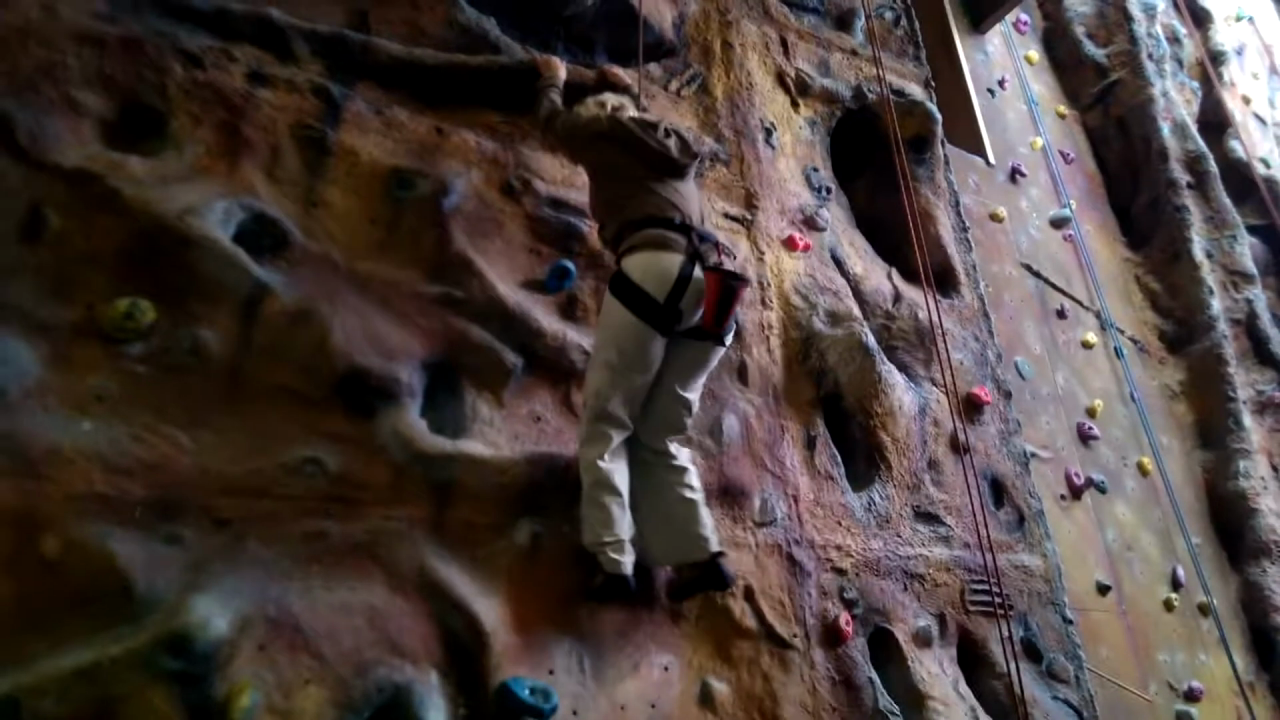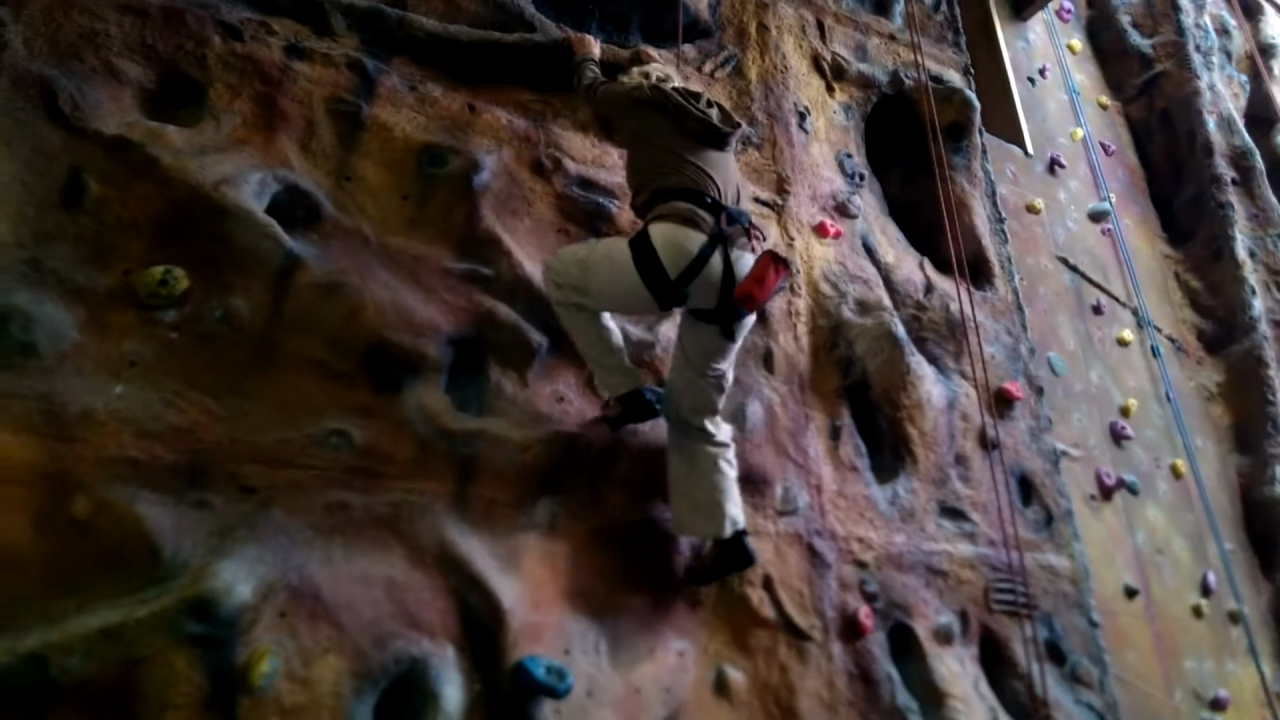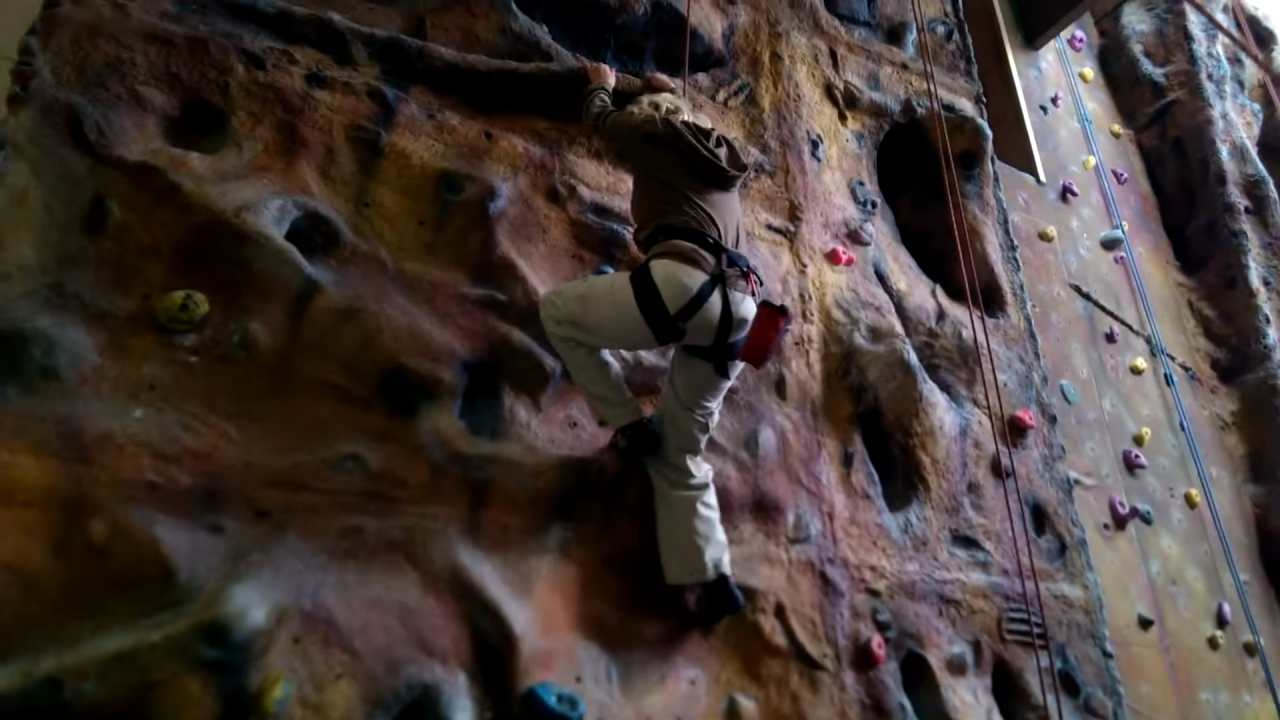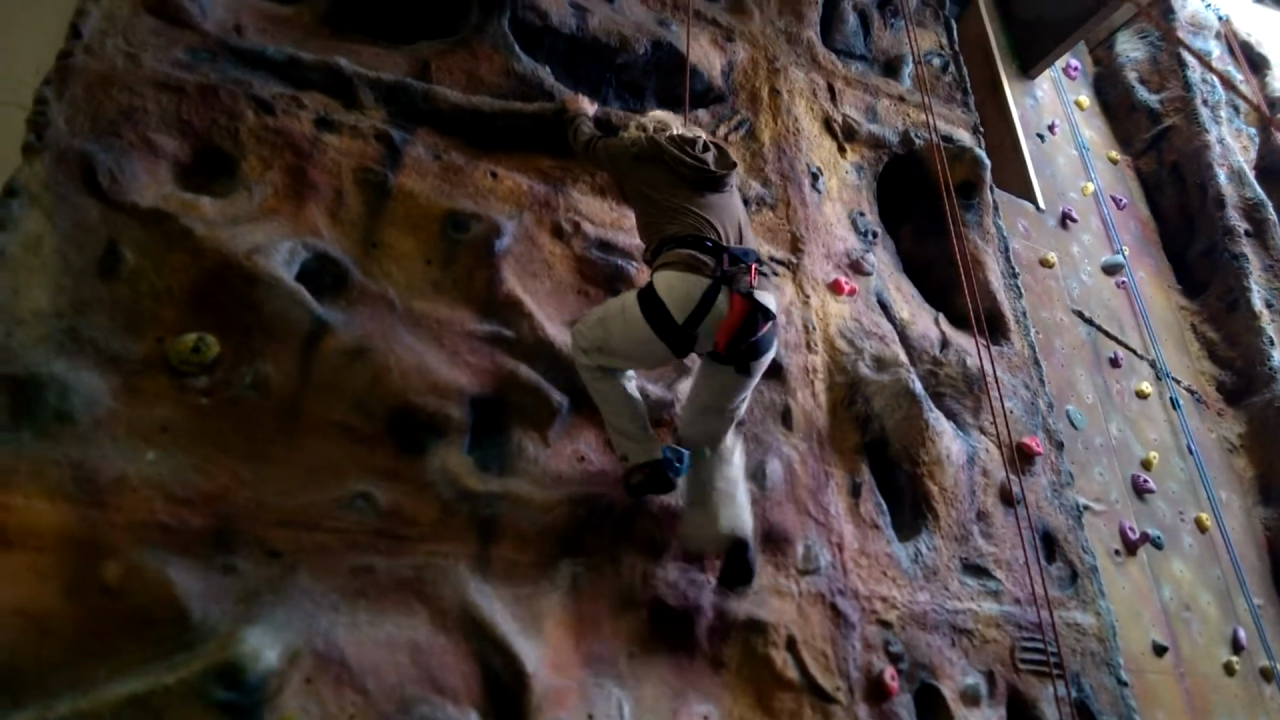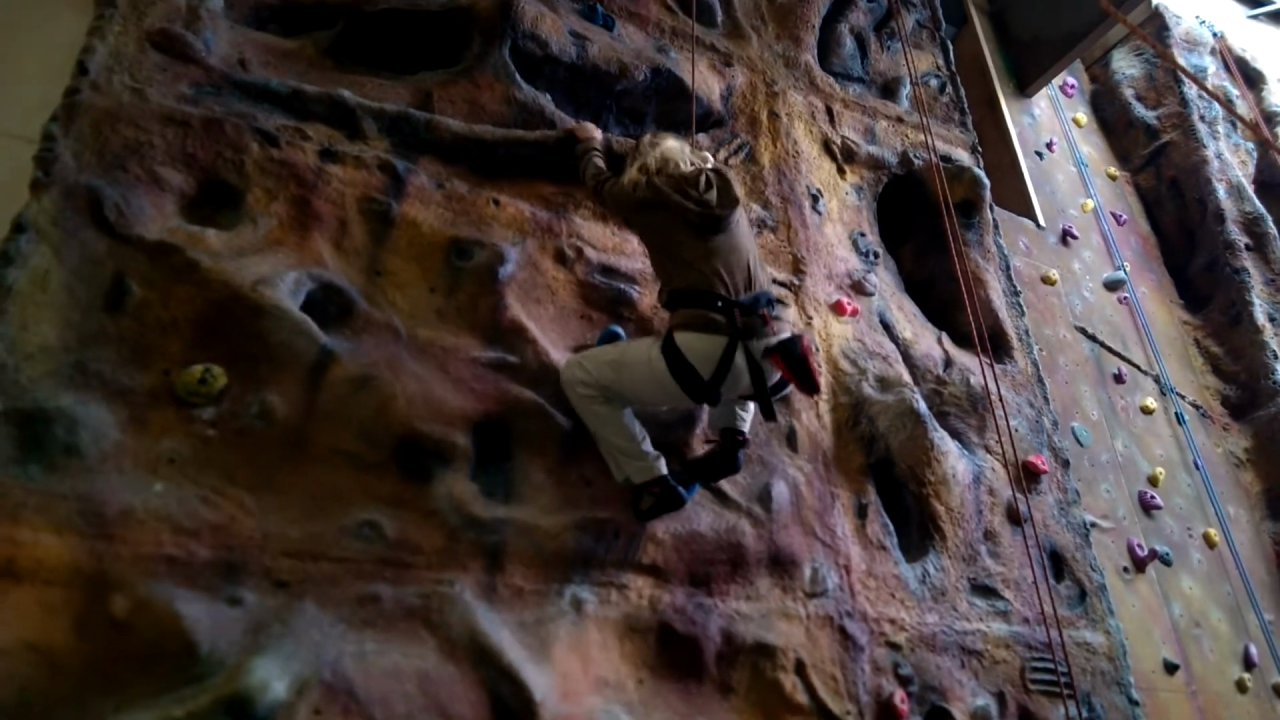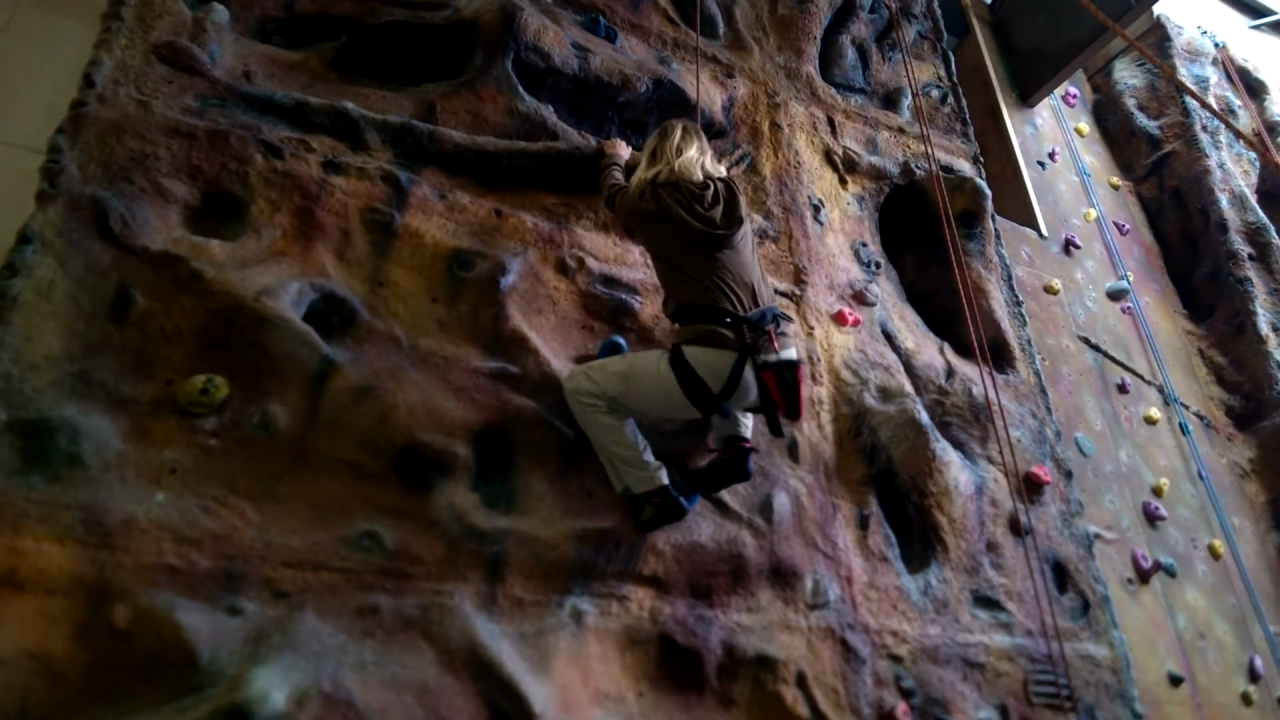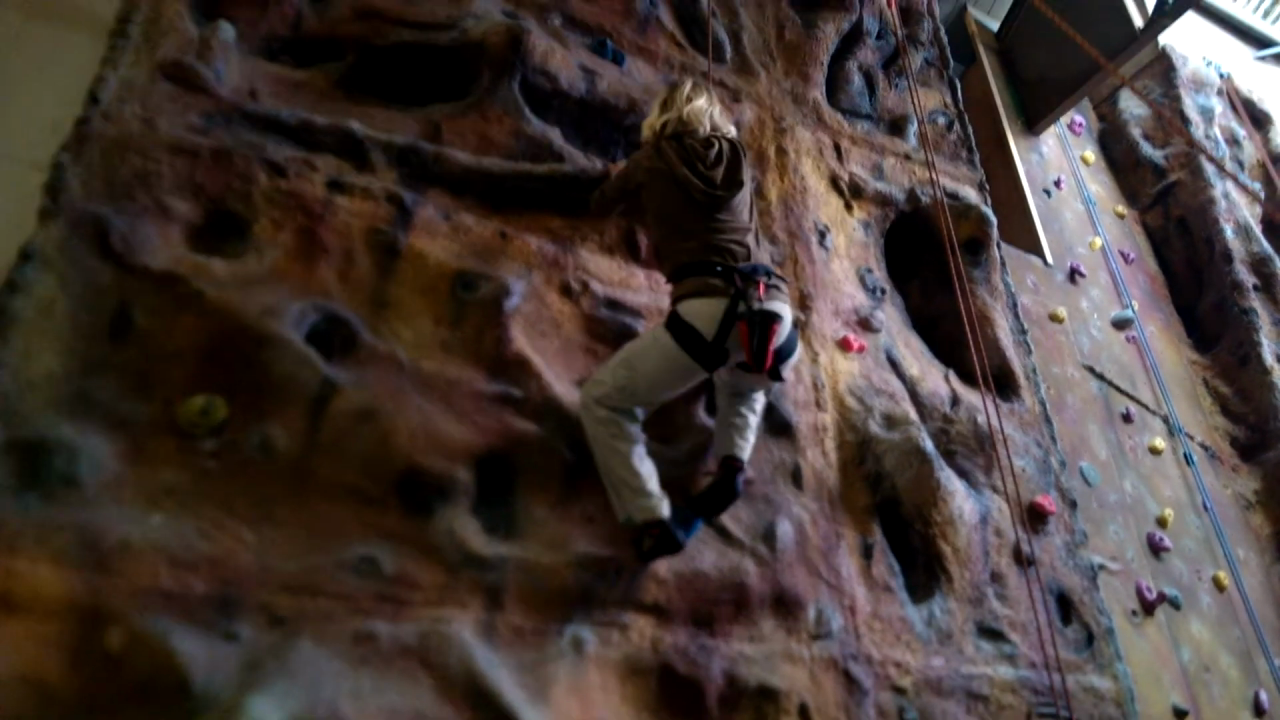
dt=0.5s
person 1, frame 1
left shoulder: (603, 133)
right shoulder: (674, 145)
left elbow: (552, 119)
left wrist: (552, 79)
right wrist: (627, 90)
left hip: (656, 271)
right hip: (713, 281)
left knee: (605, 425)
right knee: (661, 436)
left ankle: (613, 565)
right ankle: (702, 557)
person 1, frame 2
left shoulder: (643, 101)
right shoulder: (716, 123)
left elbow: (593, 89)
left wrist: (587, 54)
right wrist: (661, 65)
left hip: (679, 243)
right hip: (738, 269)
left knee: (561, 273)
right knee: (696, 413)
left ankle: (626, 392)
right ankle: (727, 536)
person 1, frame 3
left shoulder: (653, 133)
right shoulder: (723, 157)
left elbow: (599, 117)
left wrist: (601, 83)
right wrist: (674, 96)
left hip: (679, 284)
right hip: (734, 309)
left knee: (558, 310)
right knee: (679, 454)
left ankle: (629, 423)
right ankle: (712, 578)
person 1, frame 4
left shoulder: (641, 151)
right shoulder: (720, 165)
left elbow: (588, 143)
left wrist: (580, 115)
left hip: (690, 291)
right hip: (758, 308)
left knee: (588, 338)
right knee: (713, 433)
left ankle: (645, 461)
right ankle: (732, 539)
person 1, frame 5
left shoulder: (643, 195)
right shoulder: (723, 189)
left elbow: (598, 181)
left wrist: (590, 143)
left hip: (705, 353)
right hip: (771, 357)
left knee: (580, 375)
left ankle: (654, 481)
right ankle: (731, 438)
person 1, frame 6
left shoulder: (649, 204)
right shoulder: (731, 197)
left elbow: (612, 195)
left wrist: (615, 160)
left hip: (716, 366)
left knee: (585, 387)
left ankle: (656, 492)
right ankle: (736, 446)
person 1, frame 7
left shoulder: (652, 161)
right shoulder: (736, 160)
left elbow: (602, 205)
left wrist: (623, 180)
left hip: (708, 313)
right hip: (773, 315)
left knee: (602, 401)
right knee: (743, 381)
left ankle: (653, 520)
right ankle: (731, 467)
